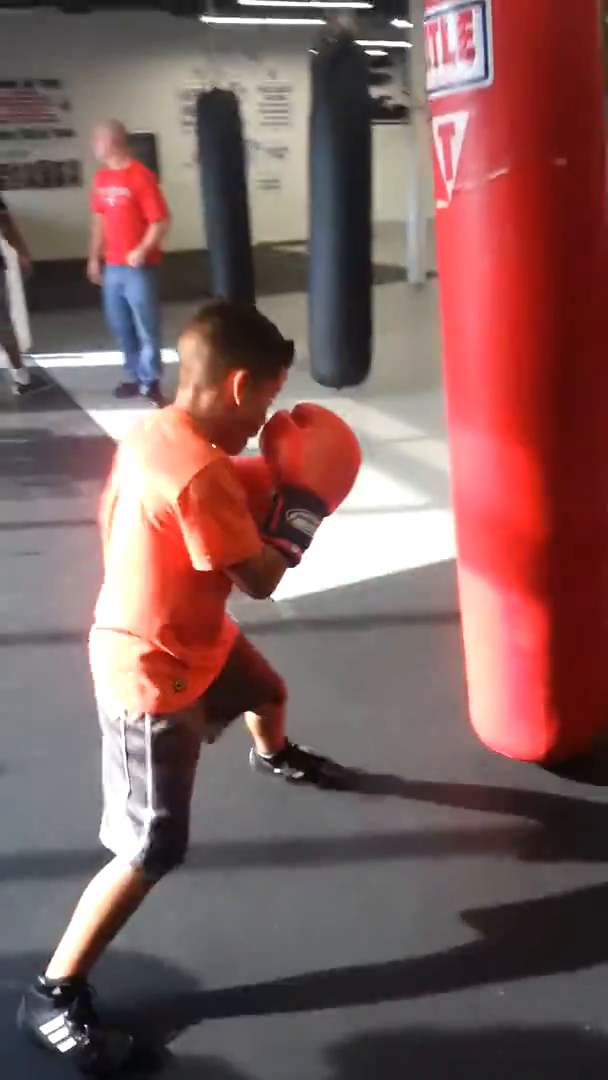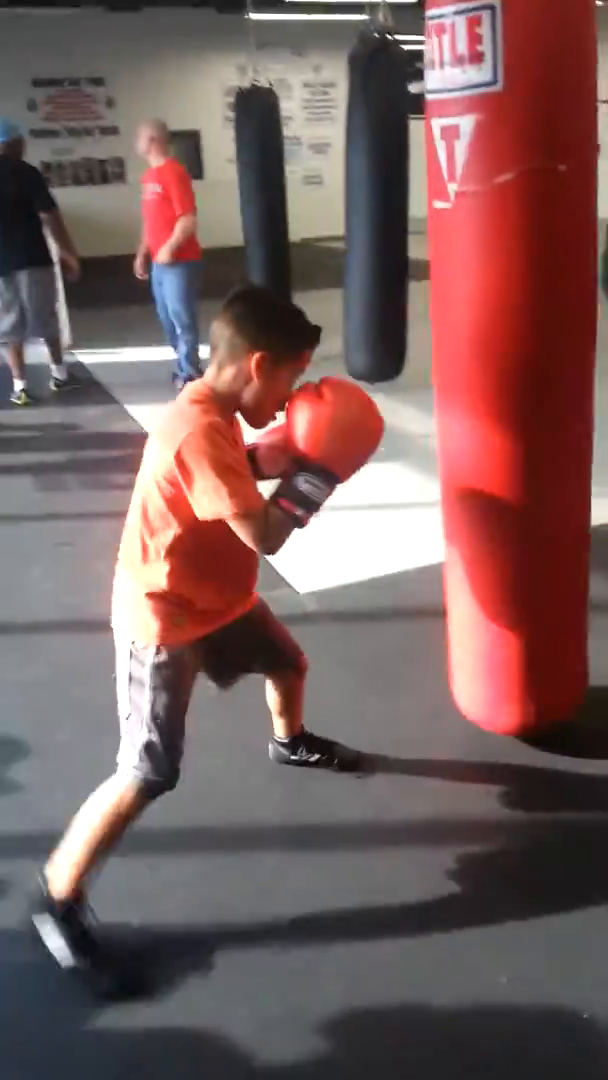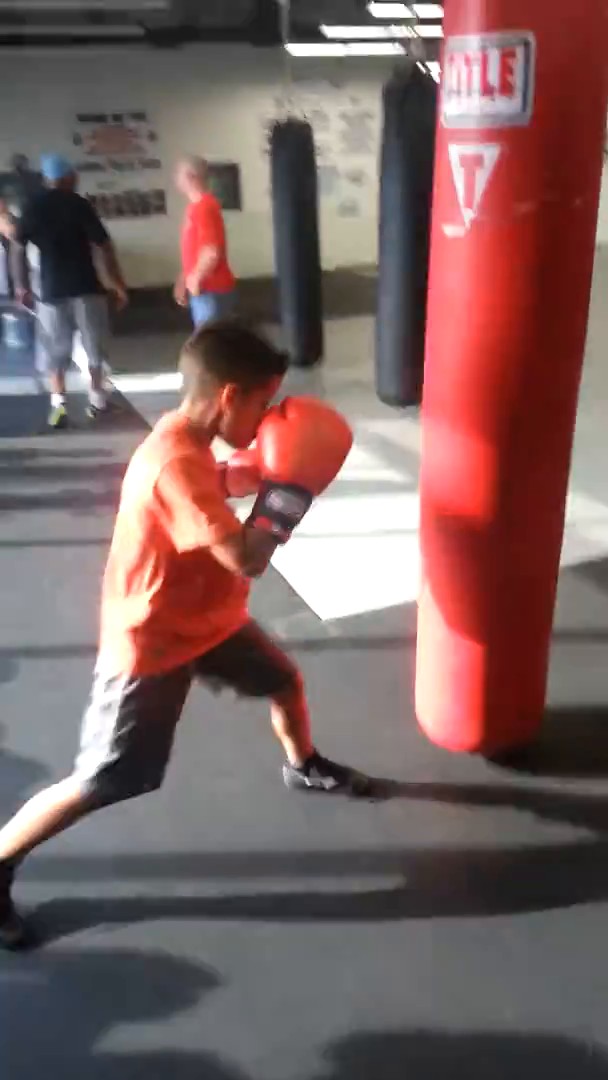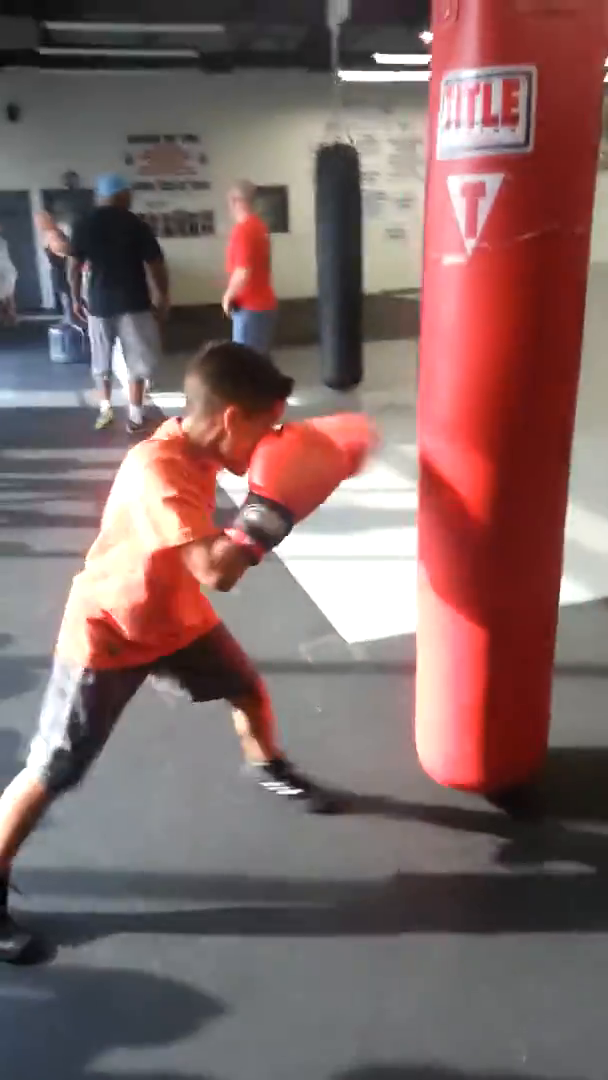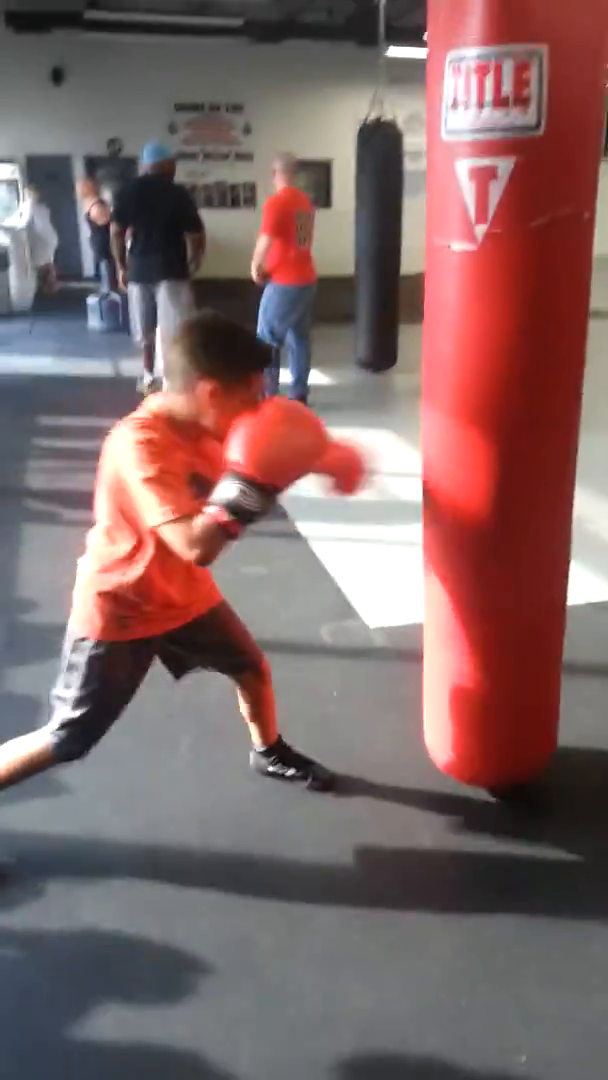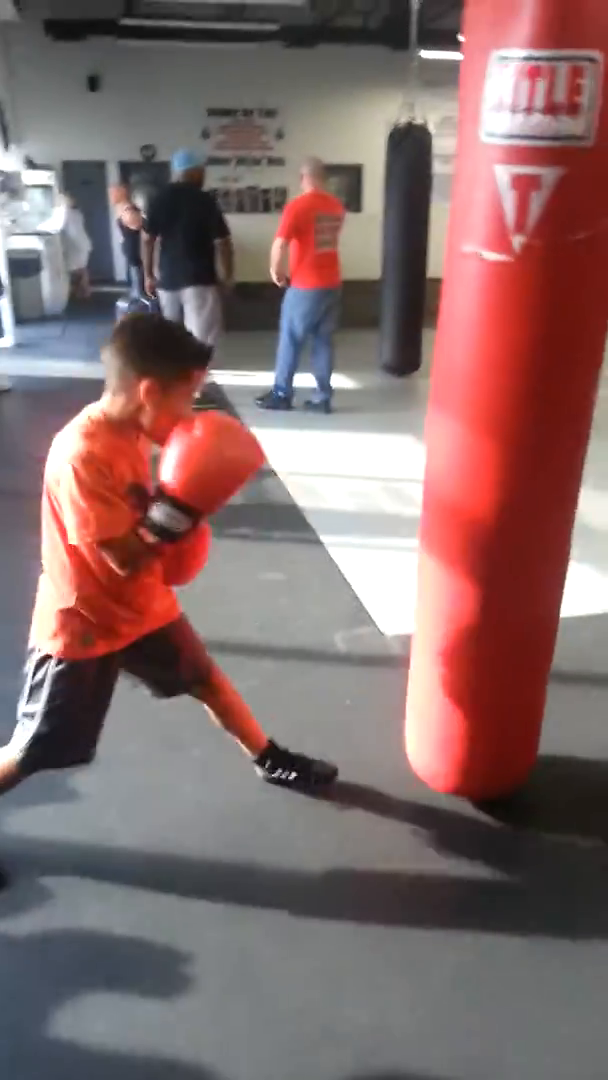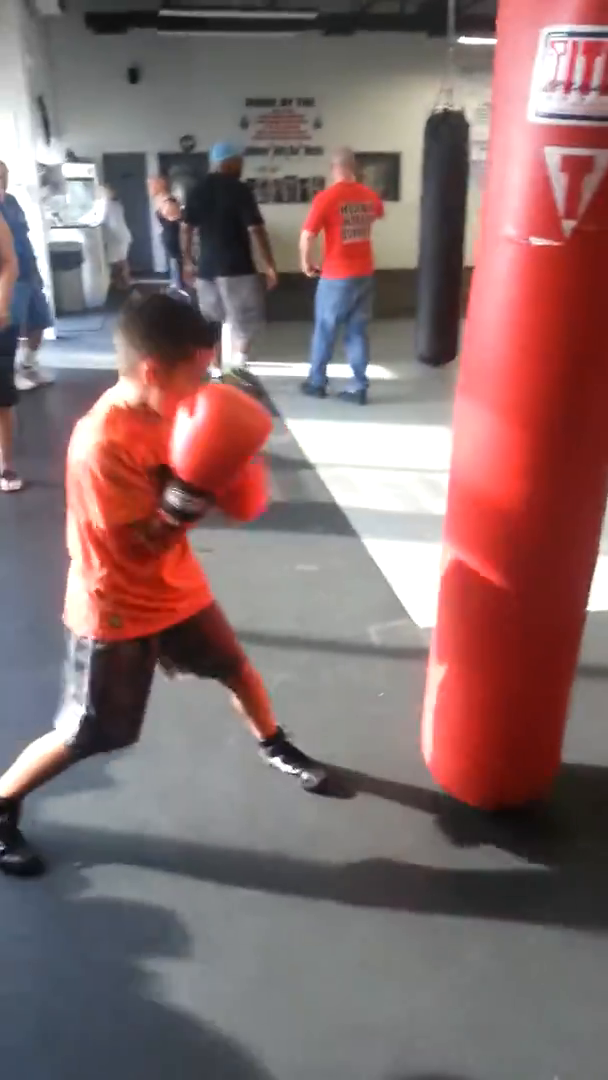
dt=0.2s
person 1, frame 1
left shoulder: (154, 436)
right shoulder: (197, 470)
right elbow: (260, 579)
left wrist: (250, 496)
right wrist: (301, 502)
left hip: (195, 642)
right hip: (150, 674)
left knee: (268, 694)
right knee: (148, 849)
left ankle: (273, 757)
right ankle: (54, 996)
person 1, frame 2
left shoulder: (208, 411)
right shoulder: (196, 433)
left elbow: (243, 488)
right elbow: (266, 535)
left wrist: (294, 453)
right wrist: (316, 463)
left hip: (222, 598)
right hip: (162, 619)
left knee: (289, 663)
right knee: (148, 773)
left ankle: (288, 741)
right ankle: (58, 903)
person 1, frame 3
left shoulder: (189, 442)
right shoulder: (174, 463)
left elbow: (221, 488)
right elbow: (246, 559)
left wrist: (254, 473)
right wrist: (289, 484)
left hip: (209, 617)
right hip: (150, 643)
left knee: (283, 682)
right knee: (103, 781)
left ankle: (306, 766)
person 1, frame 4
left shoulder: (201, 447)
right shoulder: (156, 470)
right elbow: (219, 572)
left hip: (179, 616)
right hip: (108, 631)
left knee: (250, 690)
right knee: (51, 773)
left ankle: (271, 769)
person 1, frame 5
left shoulder: (199, 428)
right shoulder: (141, 445)
left elbow: (213, 491)
right elbow: (194, 548)
right wrist: (253, 483)
left hip: (184, 597)
right hip: (116, 612)
left knee: (253, 669)
right knee: (63, 741)
left ankle: (270, 753)
person 1, frame 6
left shoulder: (137, 430)
right shoulder: (82, 453)
right elbow: (125, 562)
left hip: (145, 605)
right hip: (78, 627)
left knee: (209, 682)
left ankle: (269, 758)
person 1, frame 7
left shoulder: (157, 413)
right shoulder: (102, 441)
right elbow: (145, 545)
right wrist: (192, 485)
left hip: (177, 586)
right hip: (115, 608)
left knee: (238, 669)
right knee: (84, 736)
left ankle: (273, 744)
